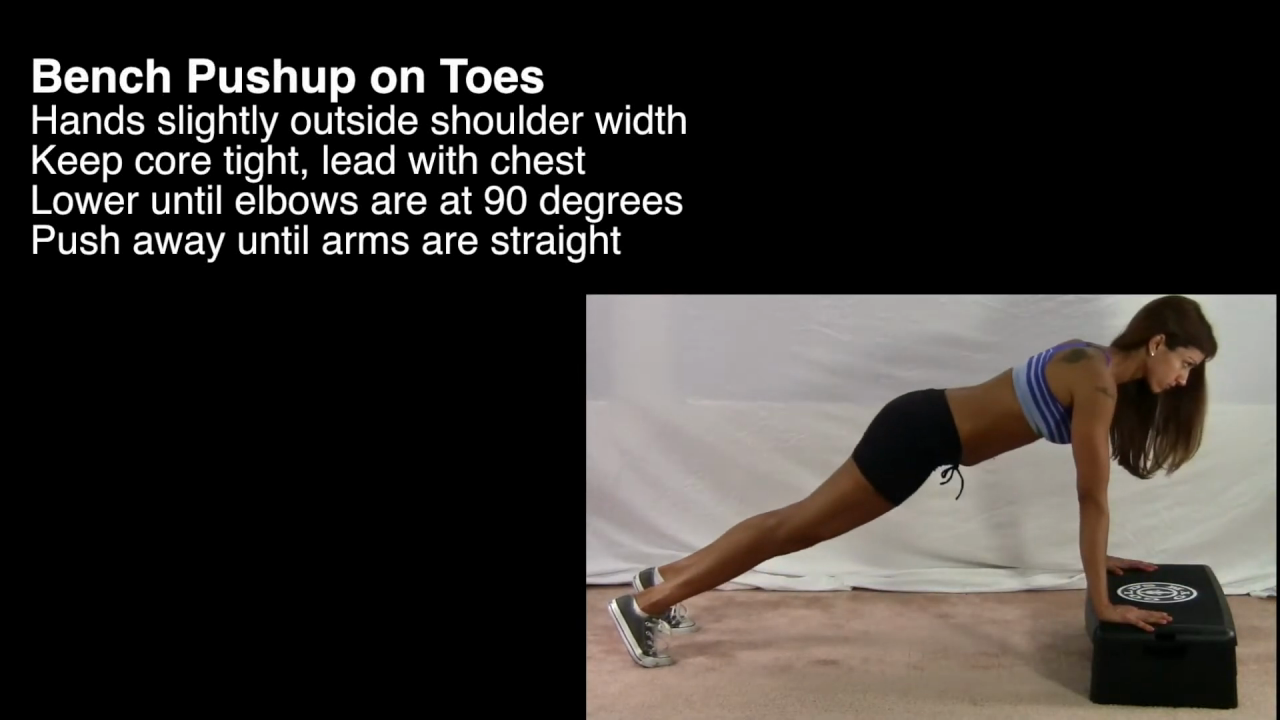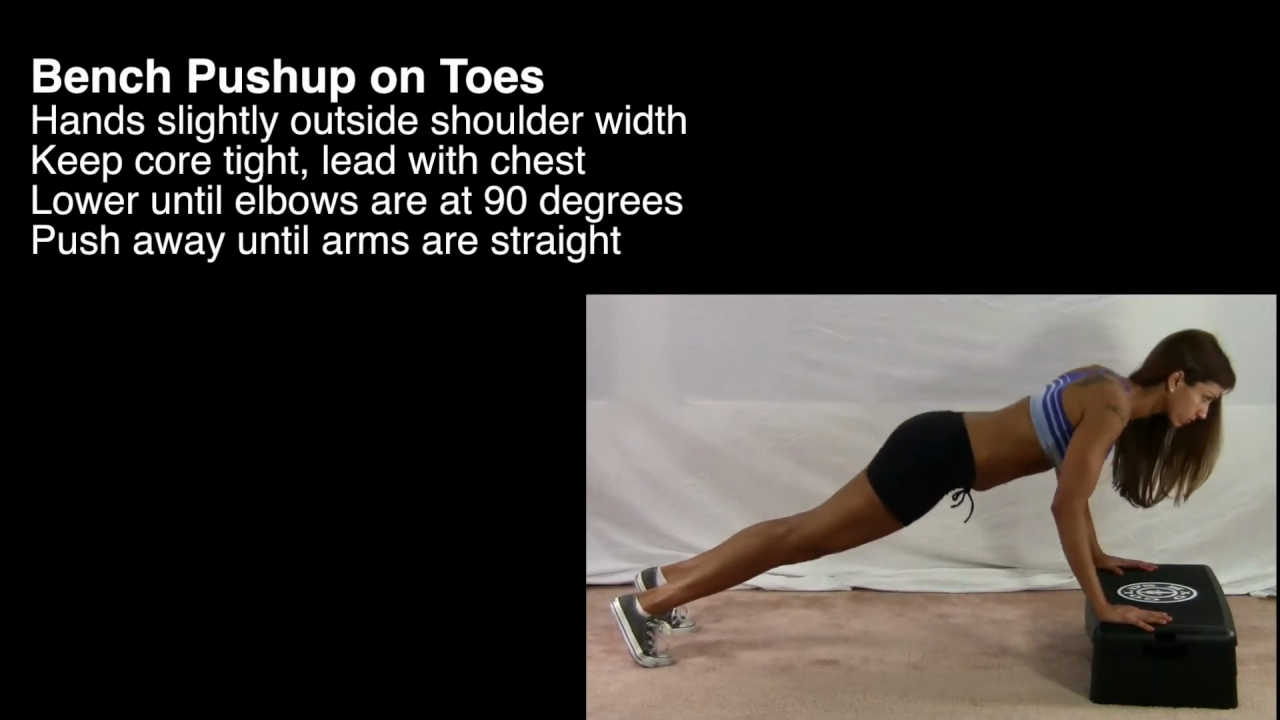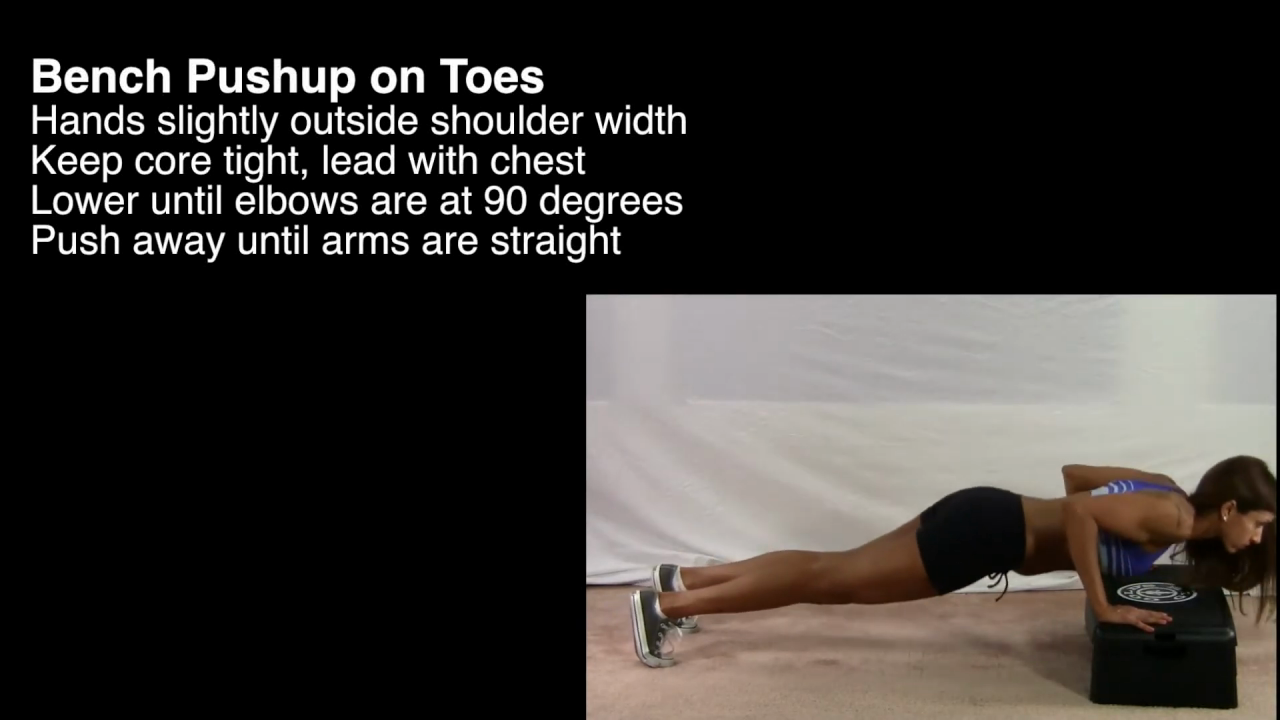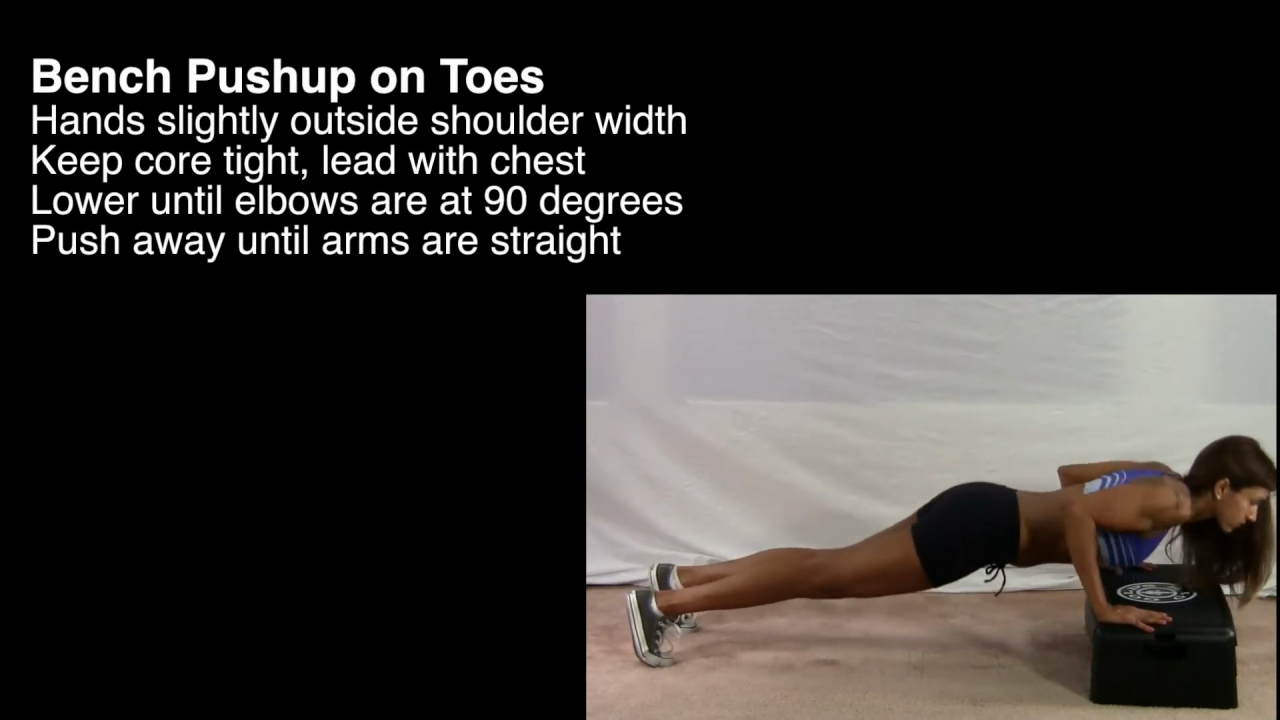
dt=0.5s
person 1, frame 1
left shoulder: (1099, 364)
right shoulder: (1099, 383)
left elbow: (1090, 490)
right elbow: (1093, 497)
left wrist: (1100, 559)
right wrist: (1103, 604)
left hip: (926, 422)
right hip: (920, 433)
left knee: (797, 522)
right knee: (795, 530)
left ankle: (661, 581)
right ankle: (643, 606)
person 1, frame 2
left shoulder: (1116, 390)
right shoulder: (1112, 407)
left elbow: (1071, 489)
right elbow: (1066, 507)
left wrist: (1098, 558)
right wrist: (1102, 606)
left hip: (942, 443)
right hip: (936, 456)
left knee: (802, 531)
right knee: (800, 539)
left ankle: (664, 581)
right ankle: (646, 605)
person 1, frame 3
left shoulder: (1165, 492)
right shoulder: (1171, 519)
left elbow: (1073, 474)
right elbow: (1082, 510)
left wrist: (1093, 554)
right wrist: (1102, 607)
left hip: (987, 517)
right hip: (984, 534)
left knee: (833, 569)
right knee: (828, 580)
left ankle: (681, 579)
right ankle: (664, 605)
person 1, frame 4
left shoulder: (1165, 477)
right shoulder: (1169, 503)
left elbow: (1070, 476)
right elbow: (1078, 510)
left wrist: (1100, 545)
right wrist: (1102, 606)
left hip: (985, 511)
right hip: (980, 528)
left knee: (828, 565)
right knee: (825, 575)
left ankle: (680, 580)
right ankle: (662, 604)
